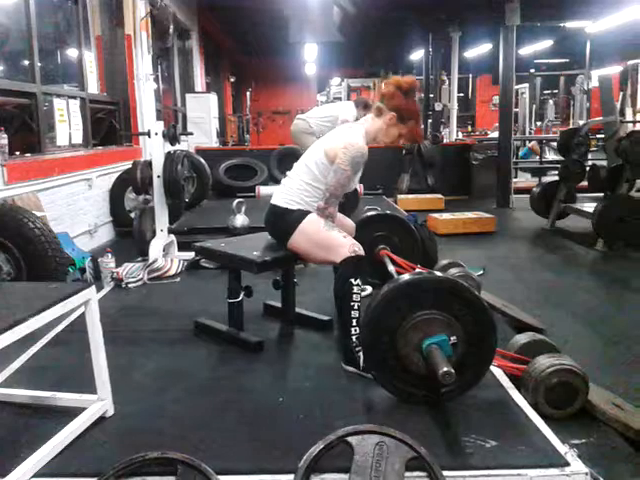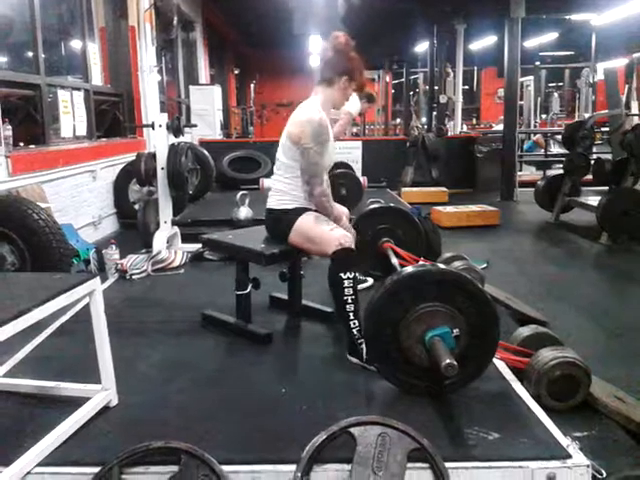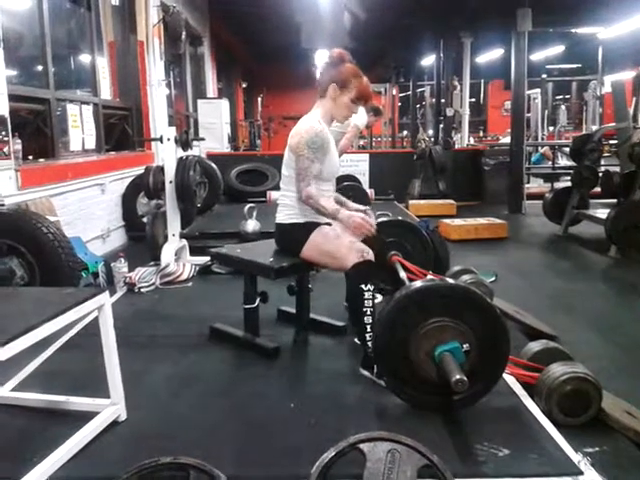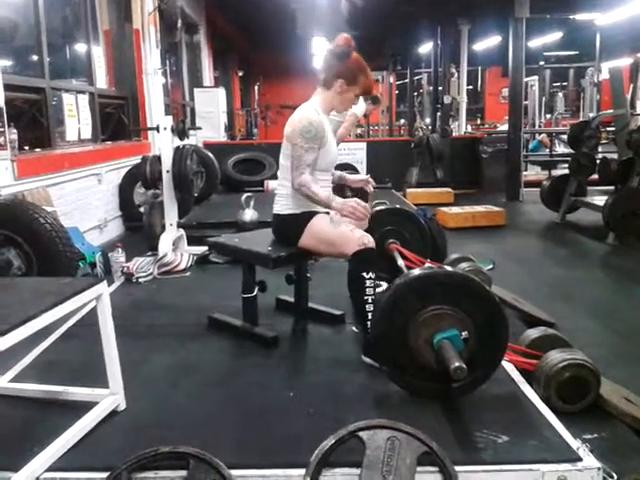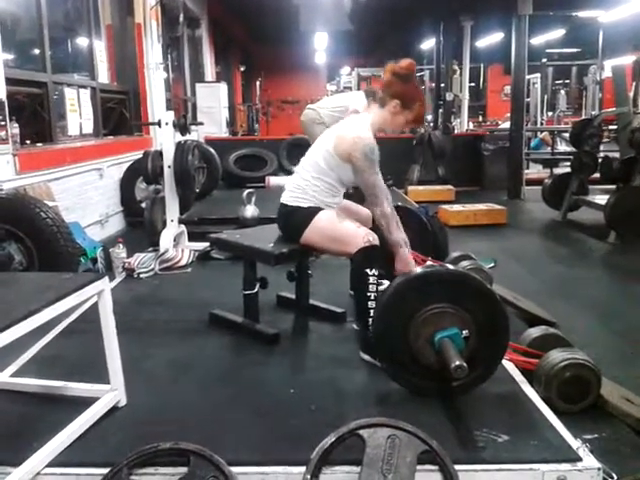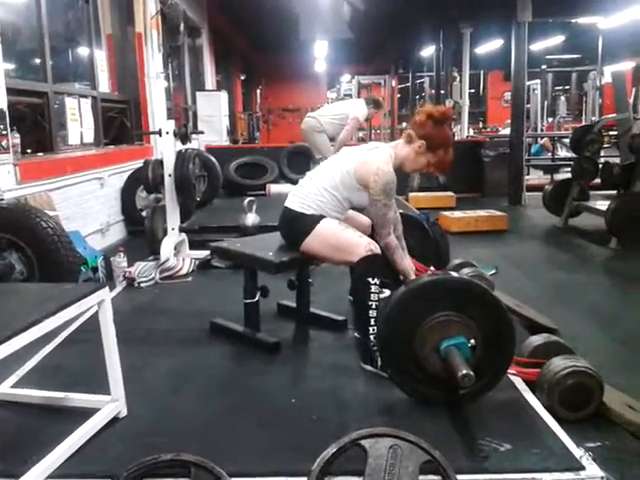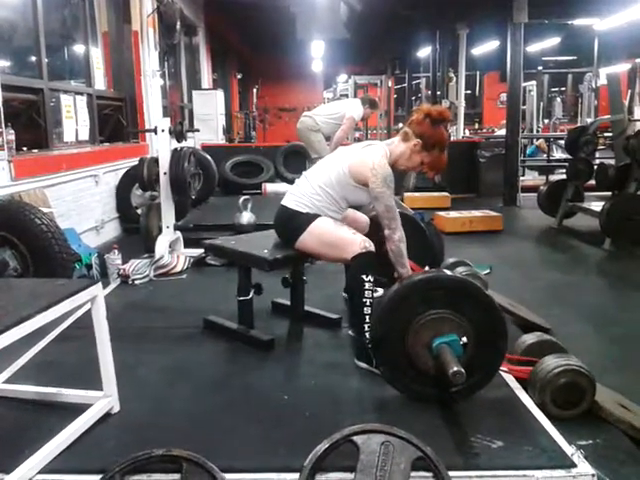
dt=0.7s
person 1, frame 1
left shoulder: (353, 131)
right shoulder: (356, 147)
right elbow: (328, 204)
left wrist: (342, 232)
right wrist: (336, 238)
left hip: (299, 209)
right hip: (287, 215)
left knee: (357, 235)
right knee: (351, 255)
left ankle: (351, 306)
right ankle: (353, 353)
person 1, frame 2
left shoulder: (313, 111)
right shoulder: (314, 120)
right elbow: (316, 187)
left wrist: (339, 215)
right wrist: (338, 221)
left hip: (300, 206)
right hip: (286, 213)
left knee: (354, 223)
right knee: (343, 245)
left ankle: (354, 292)
right ankle: (357, 345)
person 1, frame 3
left shoulder: (318, 127)
right shoulder: (313, 130)
right elbow: (306, 193)
left wrist: (349, 206)
right wrist: (342, 215)
left hip: (311, 221)
right hip: (296, 227)
left knee: (362, 231)
right knee: (361, 258)
left ankle: (363, 303)
right ankle: (371, 358)
person 1, frame 4
left shoulder: (318, 117)
right shoulder: (310, 120)
right elbow: (301, 182)
left wrist: (347, 178)
right wrist: (337, 204)
left hip: (310, 212)
right hip: (293, 218)
left knee: (364, 221)
right knee: (362, 245)
left ankle: (369, 293)
right ankle: (373, 345)
person 1, frame 5
left shoulder: (360, 125)
right shoulder: (361, 139)
left elbow: (378, 194)
right elbow: (378, 202)
left wrist: (399, 239)
right wrist: (402, 252)
left hip: (316, 204)
right hip: (299, 212)
left knee: (377, 224)
right knee: (367, 243)
left ankle: (373, 299)
right ankle: (372, 343)
person 1, frame 6
left shoulder: (382, 152)
right shoulder: (382, 169)
left elbow: (392, 217)
right elbow: (386, 236)
left wrist: (405, 258)
right wrist: (409, 276)
left hip: (312, 210)
right hip: (300, 218)
left knee: (371, 230)
right knee: (368, 252)
left ankle: (363, 303)
right ankle: (371, 352)
person 1, frame 7
left shoulder: (378, 150)
right shoulder: (378, 165)
left elbow: (389, 219)
right elbow: (392, 230)
left wrist: (403, 265)
left hip: (309, 209)
right hip: (295, 217)
left knee: (368, 227)
right knee: (362, 250)
left ankle: (356, 292)
right ankle: (366, 350)
